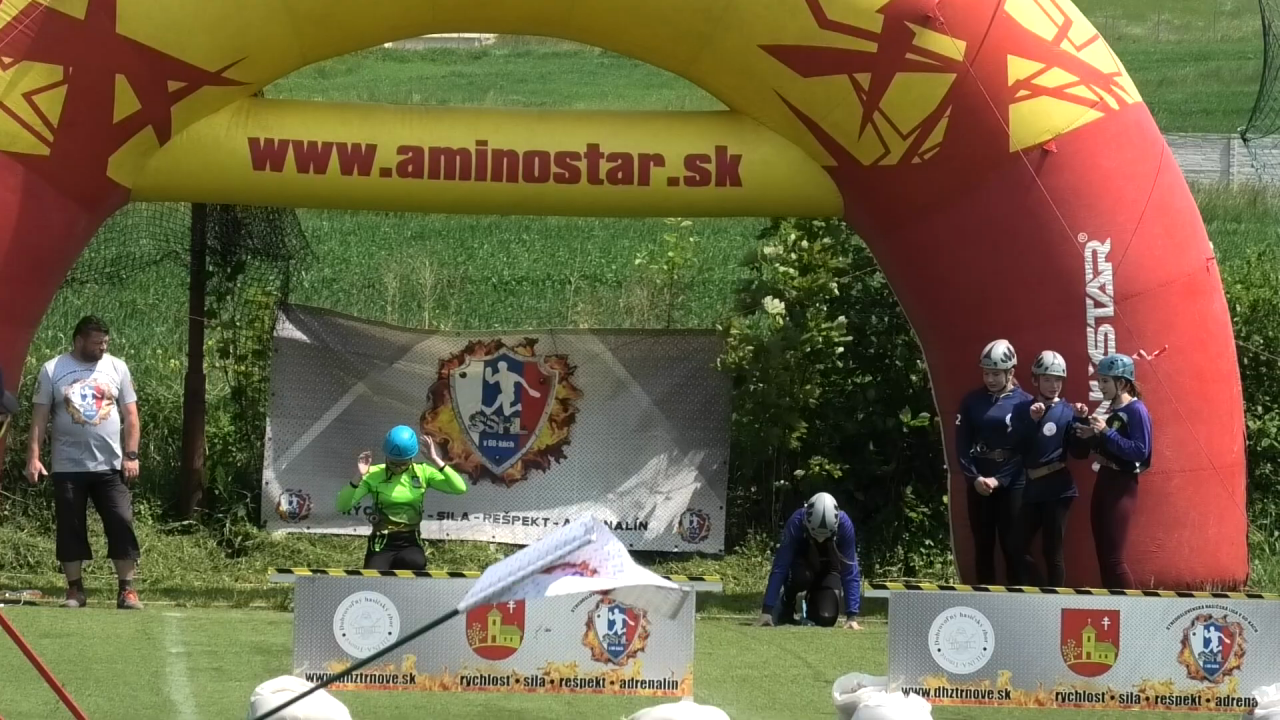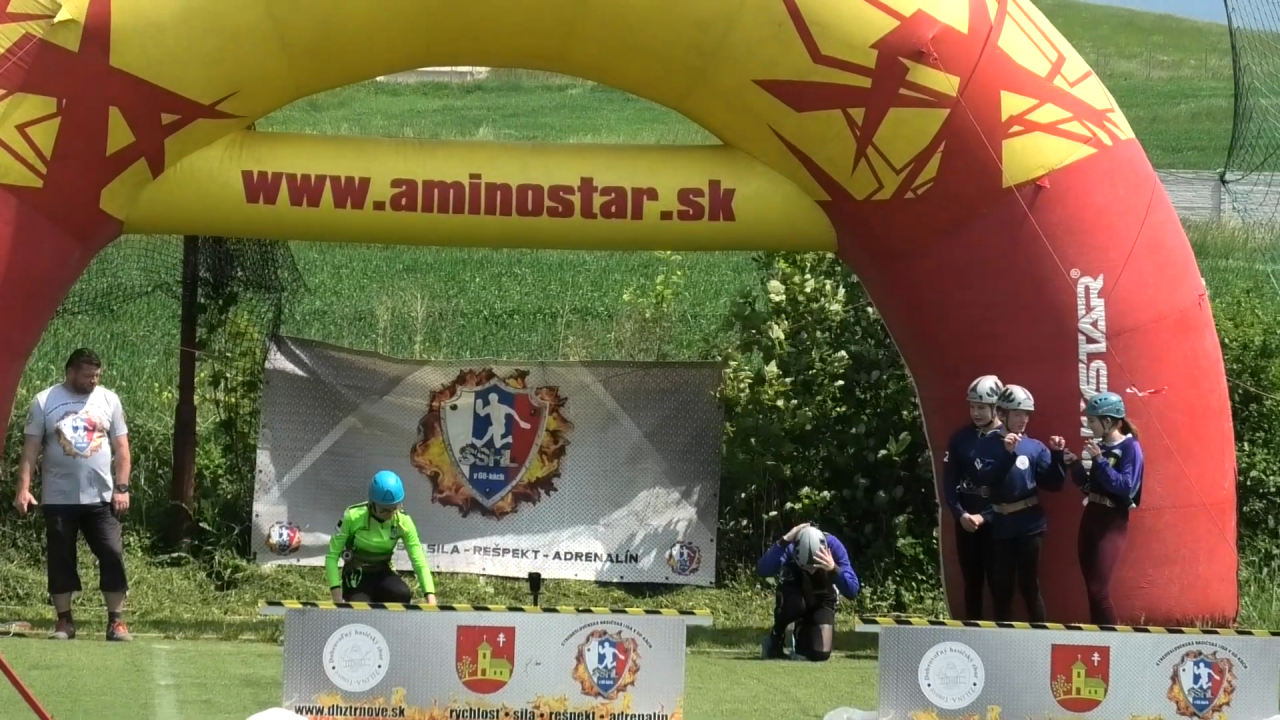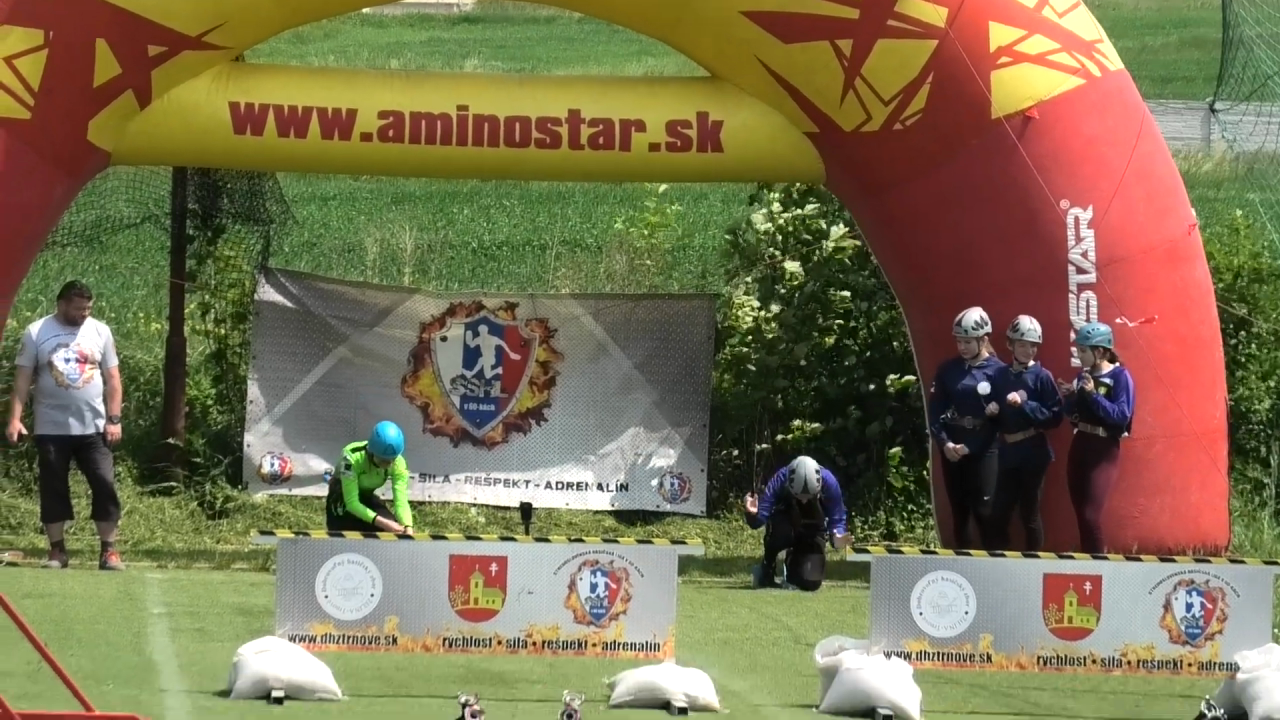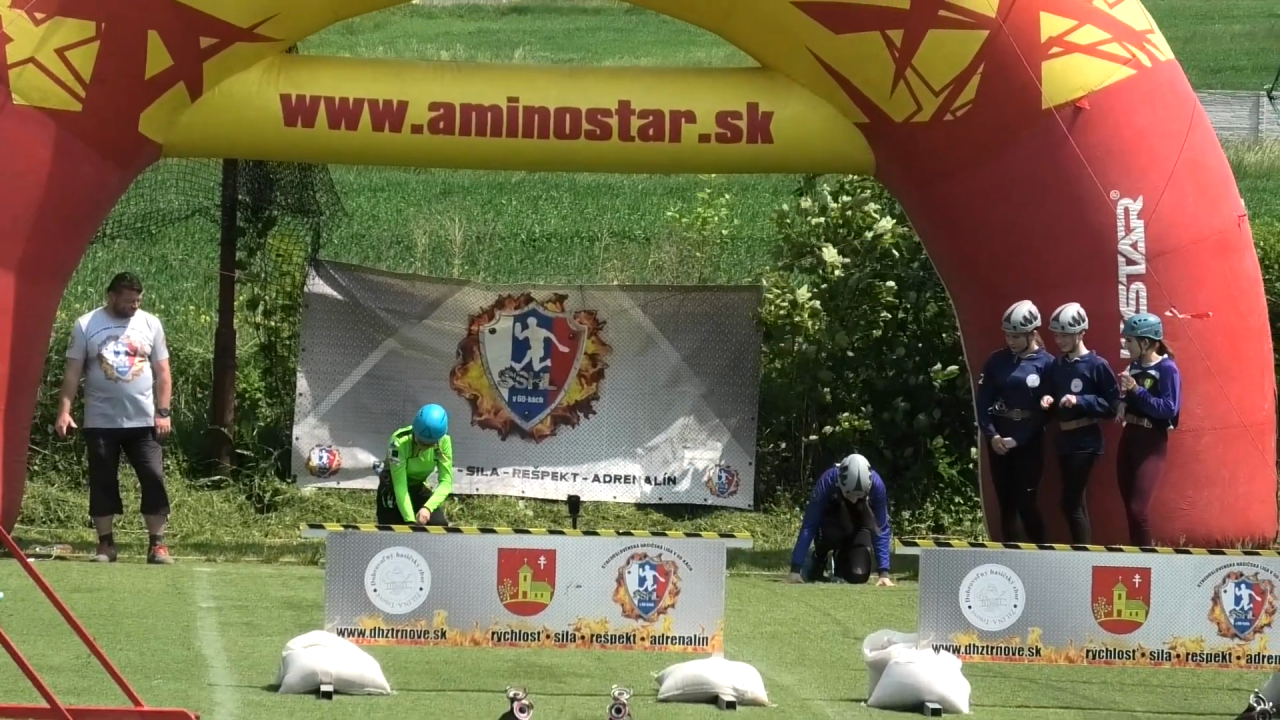
dt=1s
person 1, frame 1
left shoulder: (117, 367)
right shoulder: (52, 370)
left elbow: (130, 415)
right elbow: (39, 417)
left wrist: (131, 455)
right wrist: (33, 457)
left hip: (110, 465)
right hip: (68, 467)
left knee: (121, 524)
right knee: (70, 528)
left ankle: (126, 589)
right ankle: (75, 589)
person 1, frame 2
left shoulder: (109, 400)
right shoulder: (44, 401)
left elbow: (121, 447)
right elbow: (30, 448)
left wrist: (122, 488)
right wrist: (24, 488)
left hip: (101, 498)
right hip: (59, 499)
left knee: (112, 557)
right knee: (60, 559)
left ankle: (116, 621)
right ankle: (64, 621)
person 1, frame 3
left shoulder: (100, 331)
right shoulder: (36, 332)
left elbow: (112, 378)
right elbow: (23, 379)
left wrist: (114, 419)
right wrist: (15, 418)
left hip: (93, 427)
right hip: (51, 429)
left knee: (104, 486)
right knee: (53, 489)
left ankle: (108, 550)
right ankle: (57, 550)
person 1, frame 4
left shoulder: (150, 324)
right shoulder: (86, 325)
left elbow: (162, 372)
right elbow: (72, 372)
left wrist: (163, 412)
right wrist: (64, 411)
left hip: (143, 421)
right hip: (100, 422)
left knee: (154, 480)
right knee: (102, 482)
left ankle: (157, 544)
right ankle: (105, 544)
person 2, frame 1
left shoulder: (1024, 403)
right shoulder: (972, 401)
right elbow: (962, 445)
left wrist: (998, 480)
right wrist: (974, 477)
left hip: (1012, 483)
right hip: (977, 481)
left knee: (1012, 545)
right knee: (982, 544)
person 2, frame 2
right shoulder: (961, 438)
right elbow: (949, 481)
left wrist: (984, 516)
right wrist: (960, 514)
right hip: (965, 518)
right knee: (971, 580)
person 2, frame 3
left shoulder: (998, 371)
right shoulder: (947, 369)
right elbow: (934, 410)
left wrist: (968, 447)
right wrist: (944, 442)
left hip: (982, 449)
right hip: (951, 448)
left knee: (982, 510)
right knee: (959, 511)
person 2, frame 4
left shoulder: (1046, 363)
right shoulder: (996, 360)
left elbow: (1044, 411)
right elbow: (983, 401)
left wrist: (1017, 439)
right wrist: (991, 435)
left hip: (1029, 440)
right hip: (998, 438)
left knee: (1025, 502)
right knee: (1005, 503)
person 3, frame 1
left shoulder: (1069, 412)
right shoulder: (1023, 409)
right wrist: (1032, 421)
left hip: (1058, 489)
right hip: (1032, 488)
left knee: (1052, 551)
person 3, frame 2
left shoulder: (1035, 447)
left elbow: (1054, 484)
left wrist: (1058, 455)
right wrist: (1008, 453)
left hip: (1030, 523)
right hip: (1000, 524)
left knee: (1029, 585)
right knee: (1001, 586)
person 3, frame 3
left shoulder: (1042, 377)
right shoulder: (1000, 376)
left elbow: (1054, 418)
left wrist: (1023, 405)
left hip: (1033, 452)
right hip: (1008, 452)
left knee: (1029, 513)
right knee: (998, 512)
person 3, frame 4
left shoulder: (1097, 365)
right shoulder: (1058, 365)
left elbow: (1114, 404)
left wrist: (1080, 401)
right wrist: (1049, 401)
left hip: (1086, 441)
right hip: (1065, 439)
left knee: (1070, 502)
right knee: (1075, 502)
person 4, frame 1
left shoulder: (1136, 410)
right shoulder: (1112, 409)
left elbow: (1140, 451)
left wrist: (1106, 432)
right wrist: (1090, 433)
left hip: (1122, 486)
right hip: (1104, 481)
left knee: (1114, 556)
right knee: (1102, 553)
person 4, frame 2
left shoulder: (1130, 447)
right shoulder: (1100, 446)
left elbow: (1126, 487)
left wrist: (1100, 460)
right wrist: (1076, 465)
left hip: (1113, 521)
right hip: (1091, 516)
left knee: (1098, 589)
right knee: (1092, 588)
person 4, frame 3
left shoulder: (1120, 376)
right shoulder: (1084, 375)
left elbow: (1122, 416)
left wrist: (1093, 394)
right wrist: (1070, 396)
left hip: (1104, 449)
right hip: (1079, 445)
left knee: (1091, 515)
right knee: (1080, 514)
person 4, frame 4
left shoulder: (1167, 368)
right shoulder: (1135, 366)
left elbow: (1169, 409)
left wrist: (1137, 390)
right wrist: (1123, 405)
left hip: (1152, 441)
right hip: (1129, 436)
left knee: (1138, 508)
right knee: (1128, 505)
